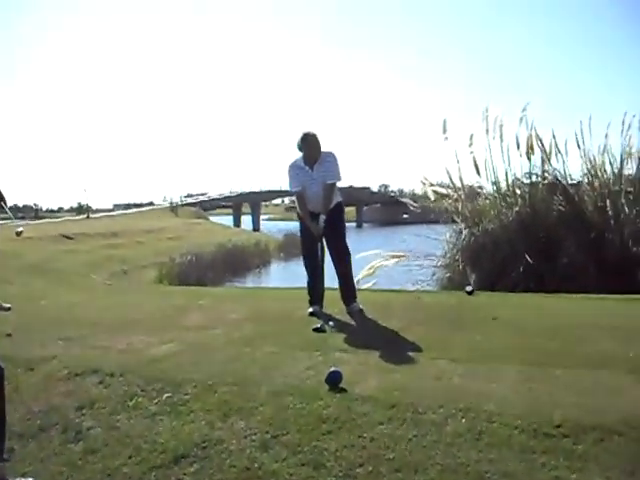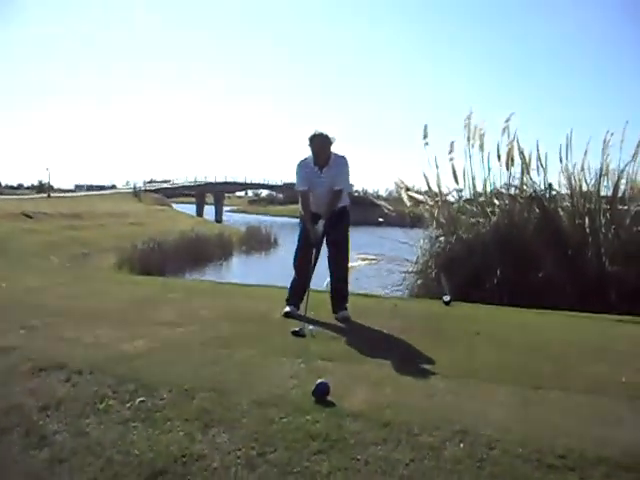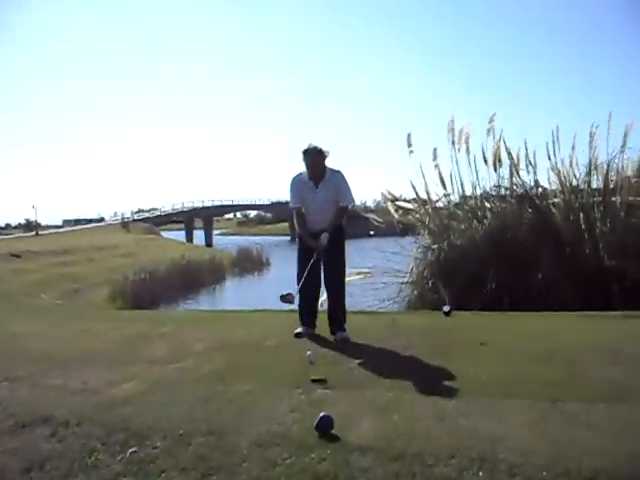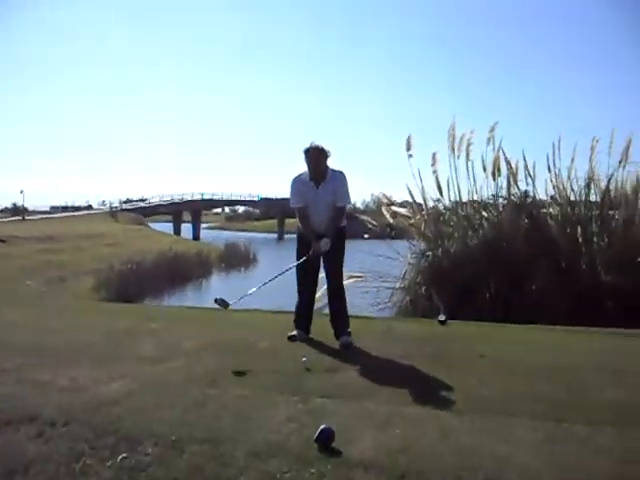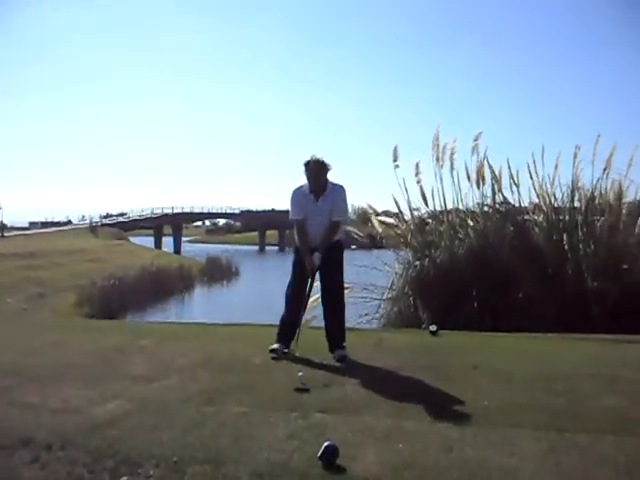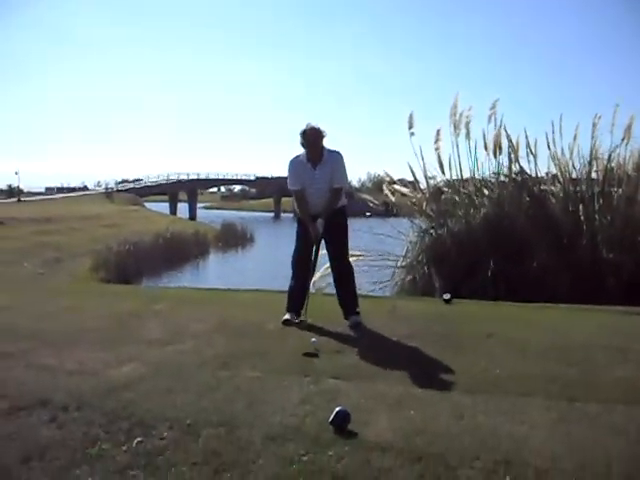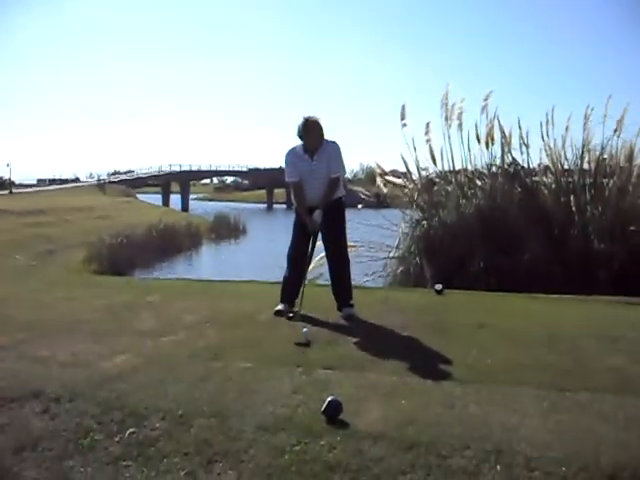
dt=0.5s
person 1, frame 1
left shoulder: (330, 159)
right shoulder: (294, 168)
left elbow: (330, 189)
right elbow: (299, 198)
left wrist: (323, 217)
right wrist: (311, 225)
left hip: (332, 211)
right hip: (308, 215)
left knee: (341, 256)
right knee: (311, 260)
left ankle: (351, 301)
right ankle: (315, 303)
person 1, frame 2
left shoulder: (341, 163)
right shoulder: (303, 165)
left elbow: (337, 194)
right elbow: (304, 197)
left wrist: (323, 222)
right wrist: (311, 226)
left hip: (337, 214)
right hip: (311, 213)
left knee: (339, 261)
right knee: (302, 258)
left ankle: (340, 307)
right ankle: (293, 303)
person 1, frame 3
left shoulder: (337, 178)
right shoulder: (297, 182)
left elbow: (344, 208)
right elbow: (297, 213)
left wrist: (327, 233)
right wrist: (310, 240)
left hip: (333, 232)
right hip: (307, 233)
left knee: (335, 280)
right knee: (306, 279)
left ankle: (338, 327)
right ankle: (307, 323)
person 1, frame 4
left shoulder: (338, 178)
right shoulder: (298, 182)
left elbow: (340, 211)
right elbow: (301, 215)
left wrist: (327, 239)
right wrist: (314, 242)
left hip: (334, 233)
right hip: (308, 234)
left knee: (335, 281)
right knee: (305, 281)
left ankle: (343, 332)
right ankle: (302, 327)
person 1, frame 5
left shoulder: (338, 192)
right shoulder: (297, 194)
left elbow: (335, 225)
right elbow: (299, 227)
left wrist: (319, 254)
right wrist: (307, 257)
left hip: (331, 248)
right hip: (304, 248)
left knee: (333, 297)
right knee: (294, 294)
left ankle: (337, 345)
right ankle: (283, 341)
person 1, frame 6
left shoulder: (336, 158)
right shoulder: (295, 164)
left elbow: (337, 192)
right elbow: (298, 197)
left wrist: (322, 220)
right wrist: (310, 225)
left hip: (334, 214)
right hip: (307, 216)
left knee: (340, 262)
right knee: (300, 262)
left ankle: (352, 312)
right ankle: (293, 310)
person 1, frame 7
left shoulder: (332, 148)
right shoulder: (292, 156)
left elbow: (335, 181)
right elbow: (296, 188)
left wrist: (320, 211)
right wrist: (307, 217)
left hip: (332, 205)
right hip: (305, 208)
left knee: (338, 255)
right knee: (296, 254)
left ankle: (345, 303)
right ankle: (287, 301)
